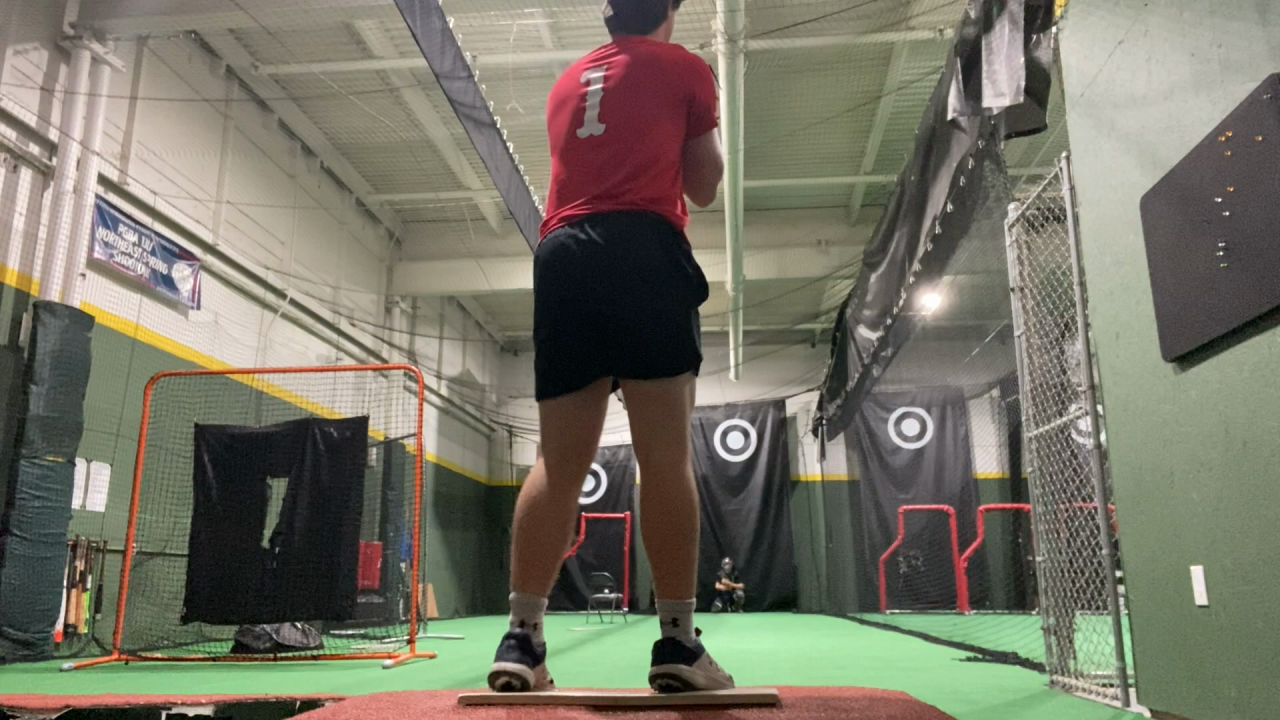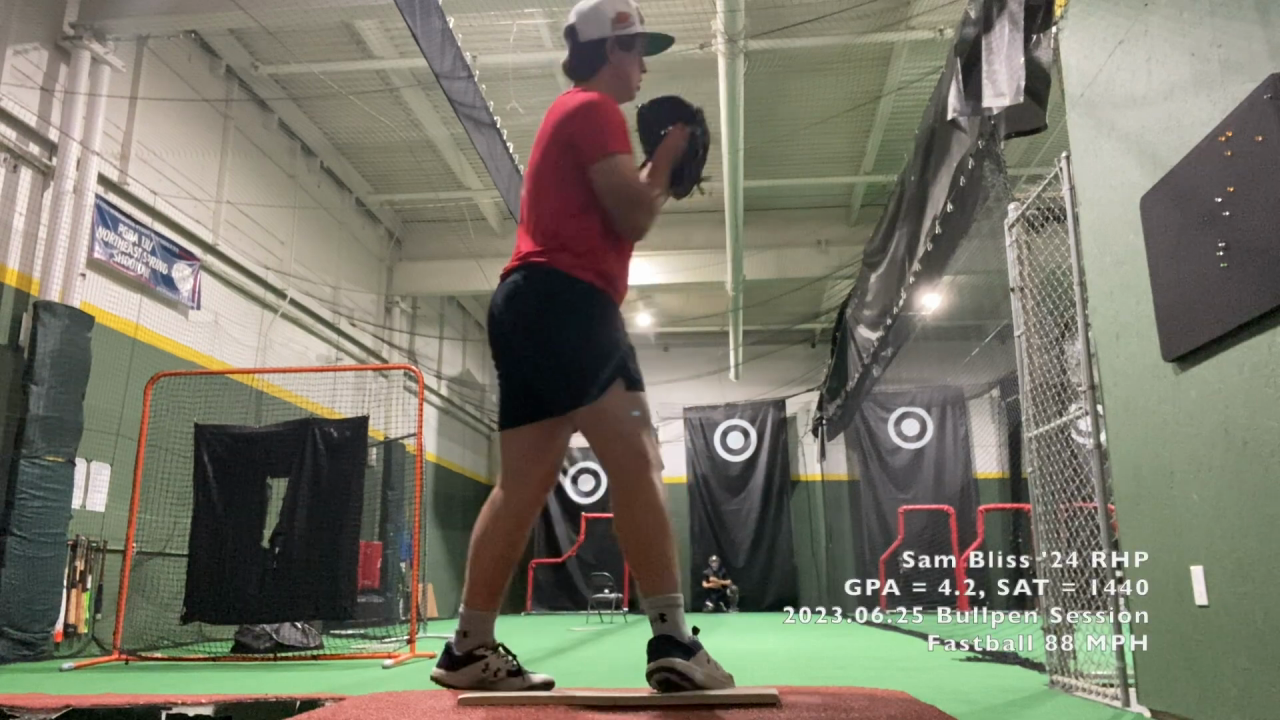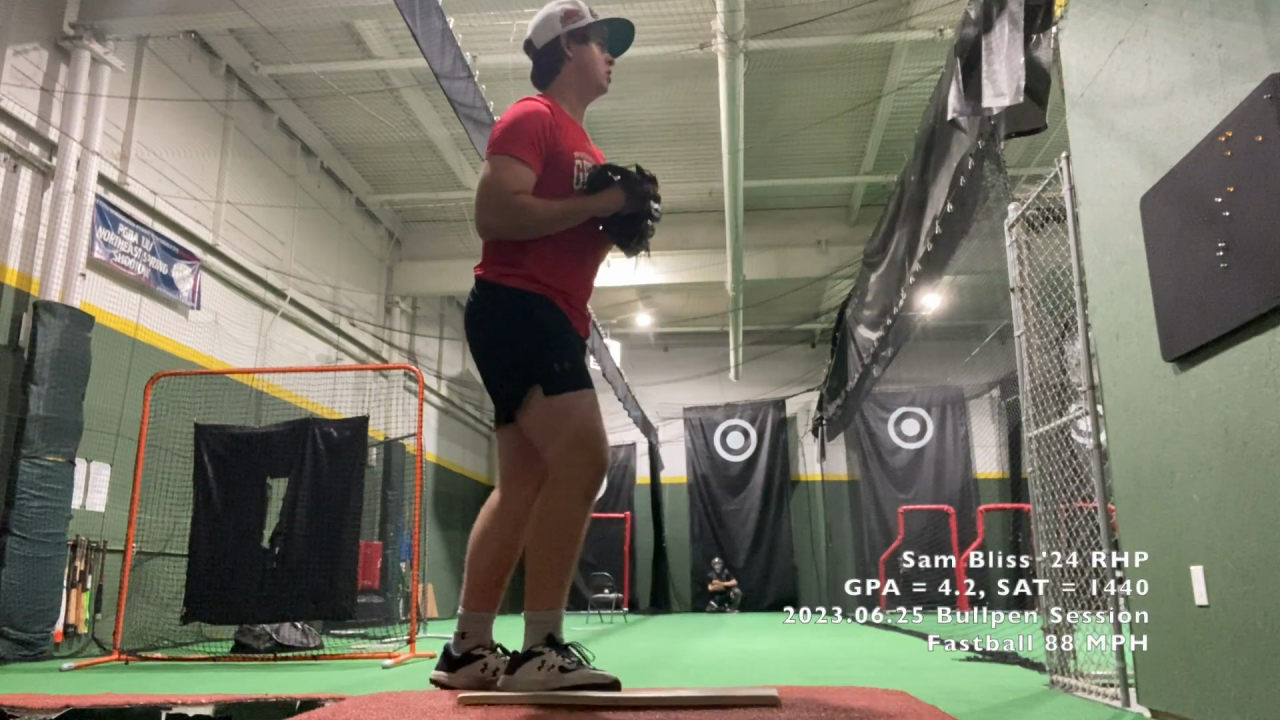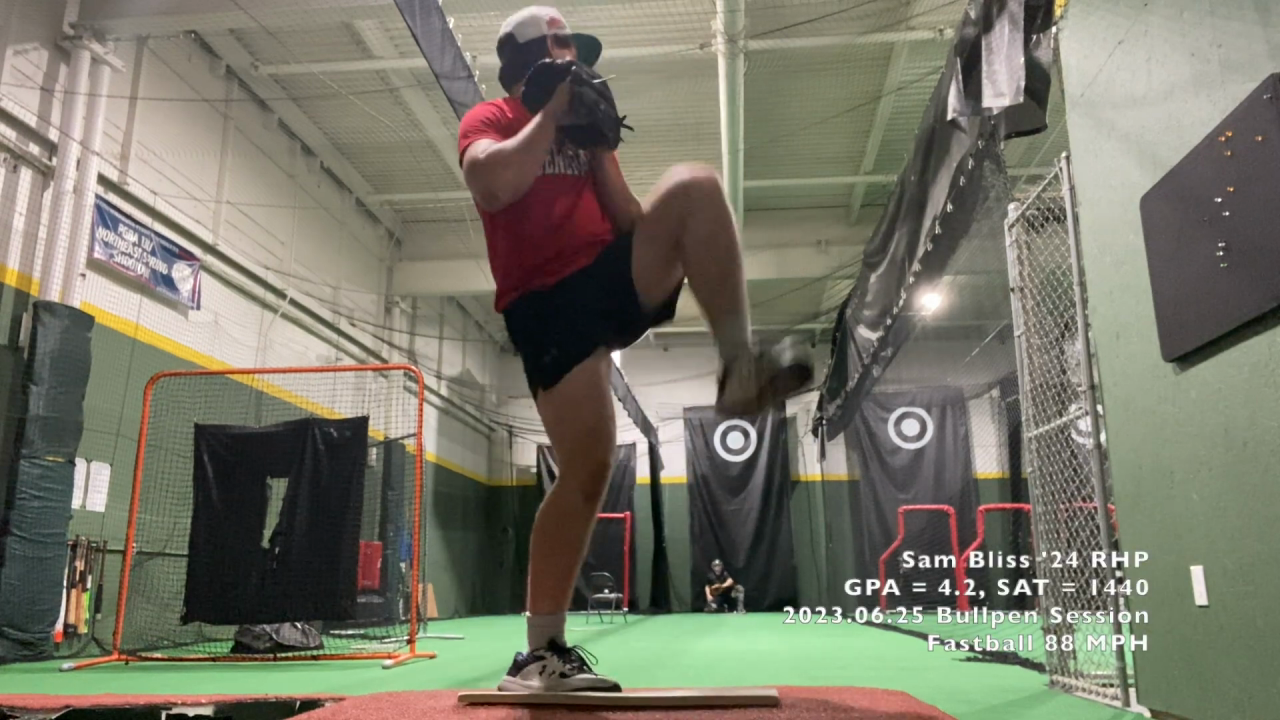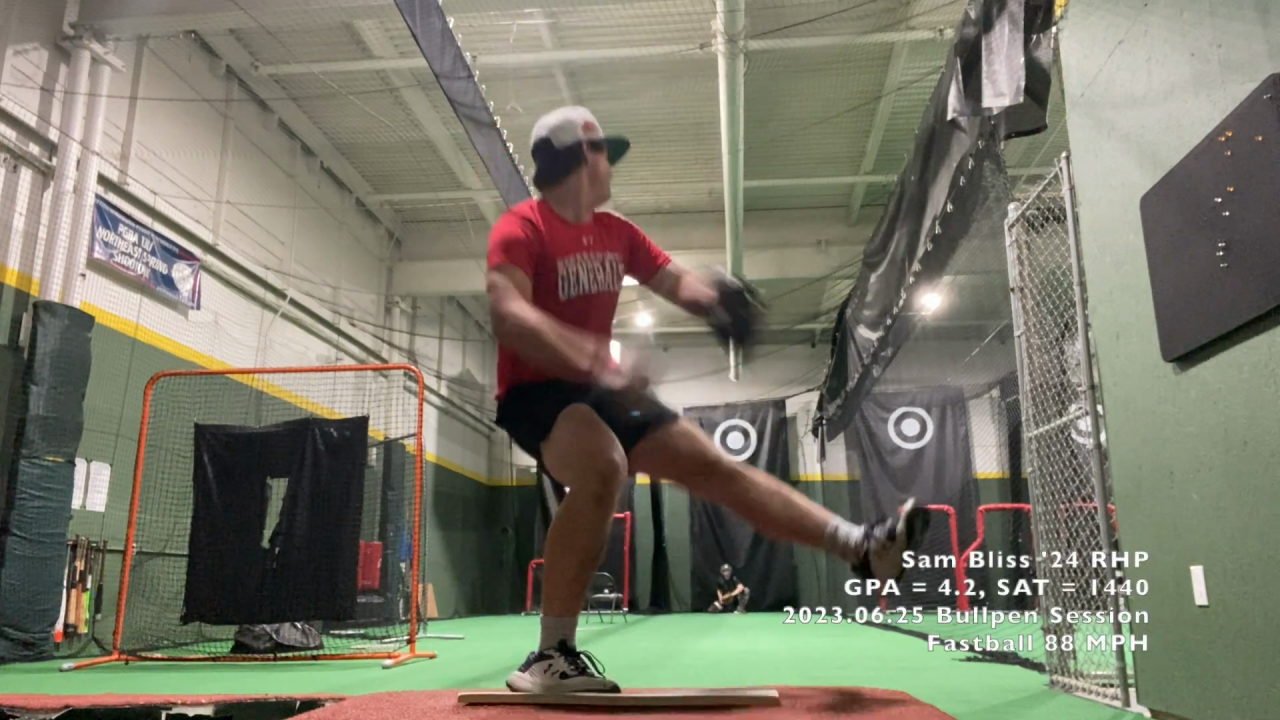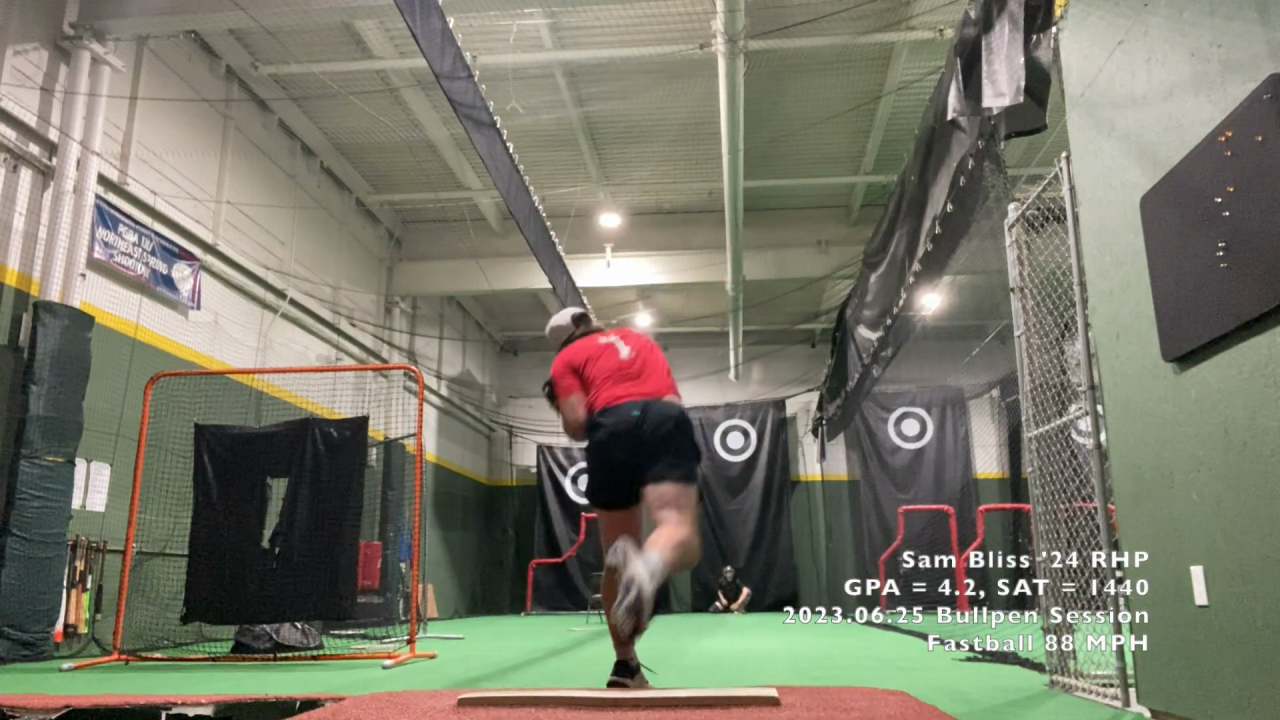
dt=0.5s
person 1, frame 1
left shoulder: (569, 82)
right shoulder: (684, 68)
right elbow: (703, 188)
left hip: (562, 255)
right hip: (641, 253)
left knee: (560, 461)
right knee: (666, 455)
left ankle: (521, 635)
right ankle: (678, 644)
person 1, frame 2
left shoulder: (564, 118)
right shoulder: (594, 112)
right elbow: (633, 221)
left wrist: (651, 172)
right wrist: (665, 160)
left hip: (524, 306)
right hip: (562, 304)
left knee: (521, 485)
right knee: (635, 463)
left ankle: (470, 648)
right ankle: (671, 640)
person 1, frame 3
left shoulder: (584, 146)
right shoulder: (530, 119)
right elbow: (494, 215)
left wrist: (614, 221)
right wrist: (597, 205)
left hip: (554, 321)
right hip: (516, 311)
left knee: (522, 488)
right knee: (582, 461)
left ankle: (467, 649)
right ankle: (540, 648)
person 1, frame 4
right shoulder: (490, 119)
left elbow: (635, 225)
right elbow: (491, 186)
left wrist: (597, 150)
right wrist: (551, 115)
left hip: (617, 276)
right hip: (548, 301)
left knee: (694, 185)
right knee: (587, 463)
left ankle: (743, 364)
right ankle: (540, 653)
person 1, frame 5
left shoulder: (614, 230)
right shoulder: (522, 228)
left elbow: (680, 278)
right elbow: (508, 317)
left wrist: (715, 302)
right wrist: (587, 357)
left hip: (601, 391)
right hip: (540, 395)
left knee: (713, 467)
right knee: (601, 470)
left ankle: (856, 543)
right ankle: (552, 655)
person 1, frame 6
left shoulder: (566, 357)
right shoulder: (634, 338)
left elbow: (577, 425)
right hip: (663, 418)
left knee: (616, 555)
right knee: (680, 533)
left ankle: (625, 664)
right ankle: (643, 569)
